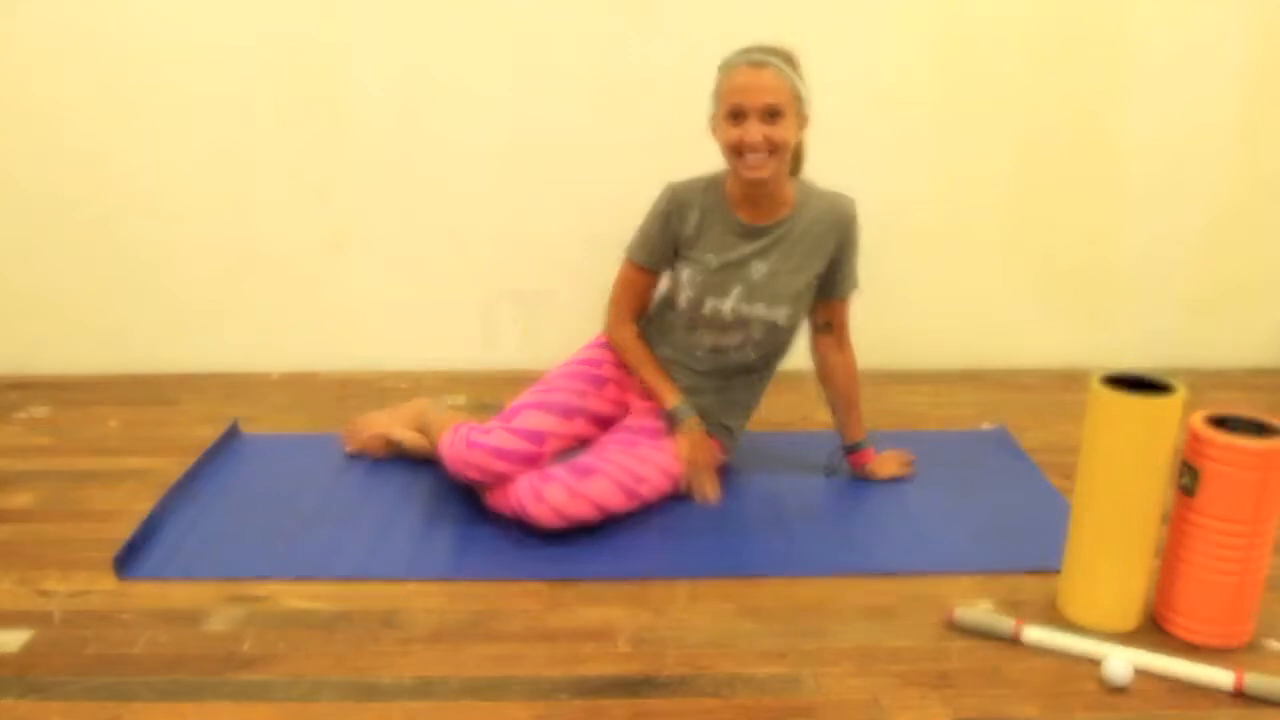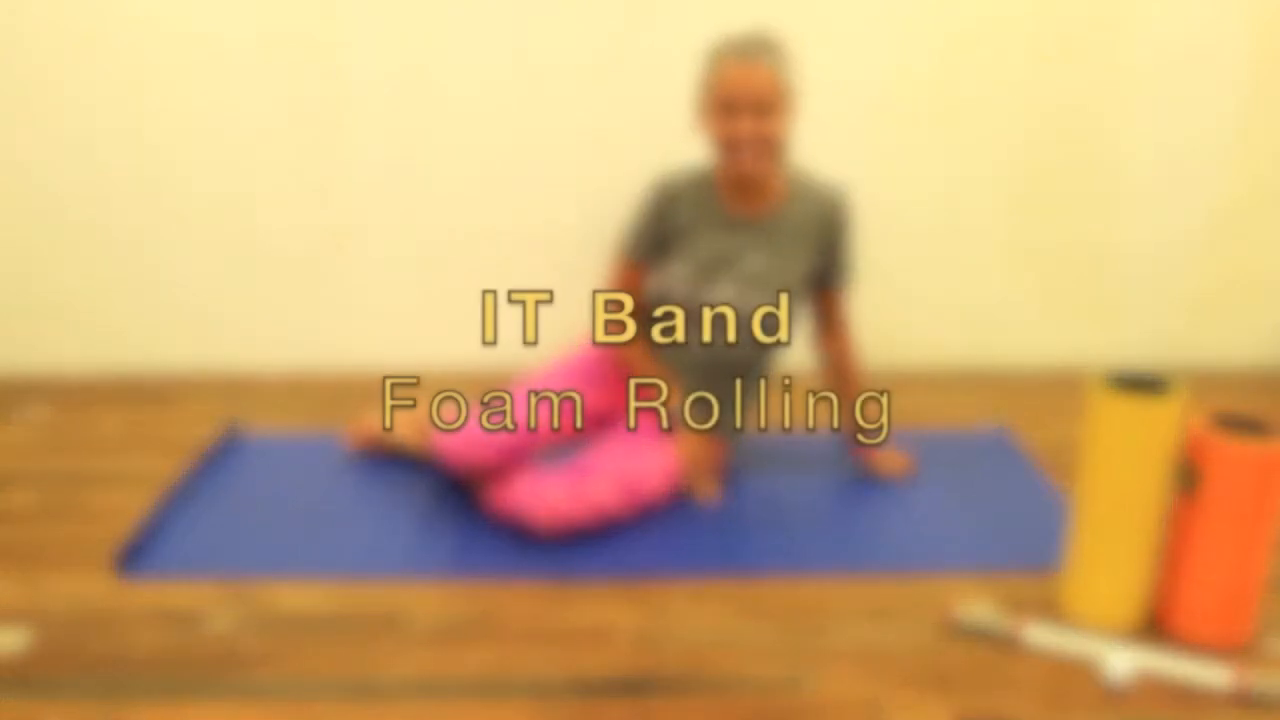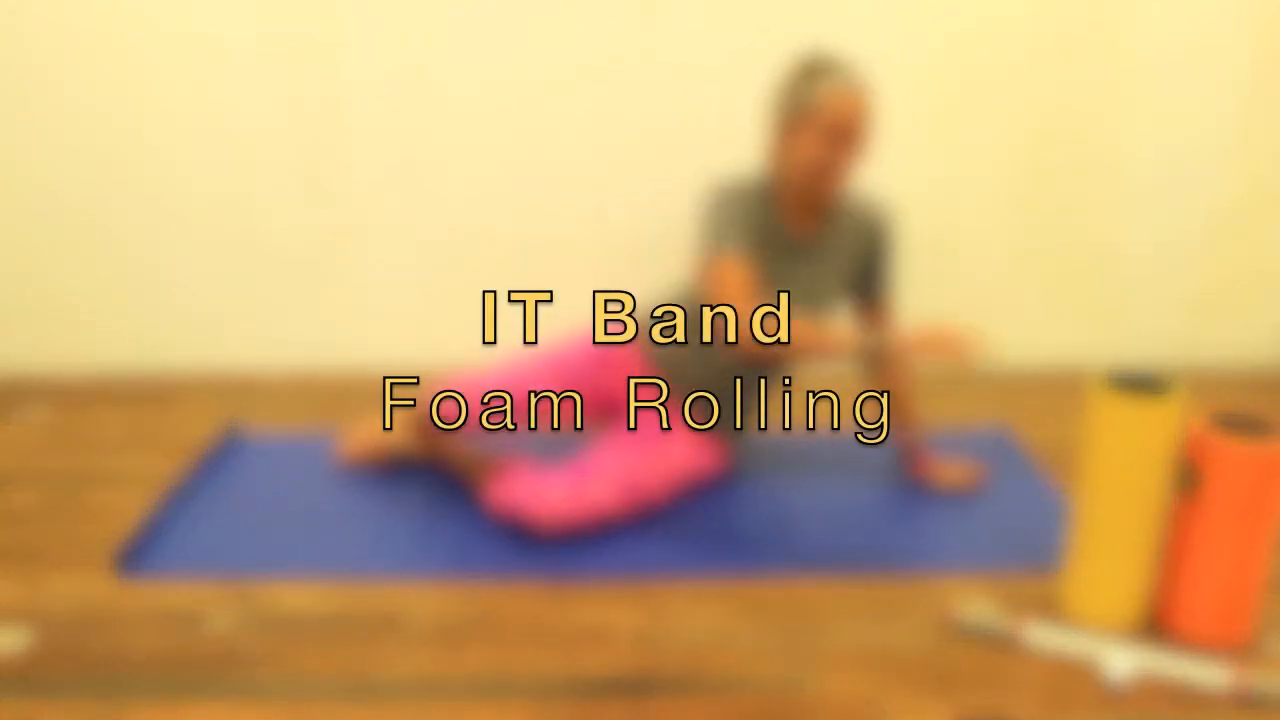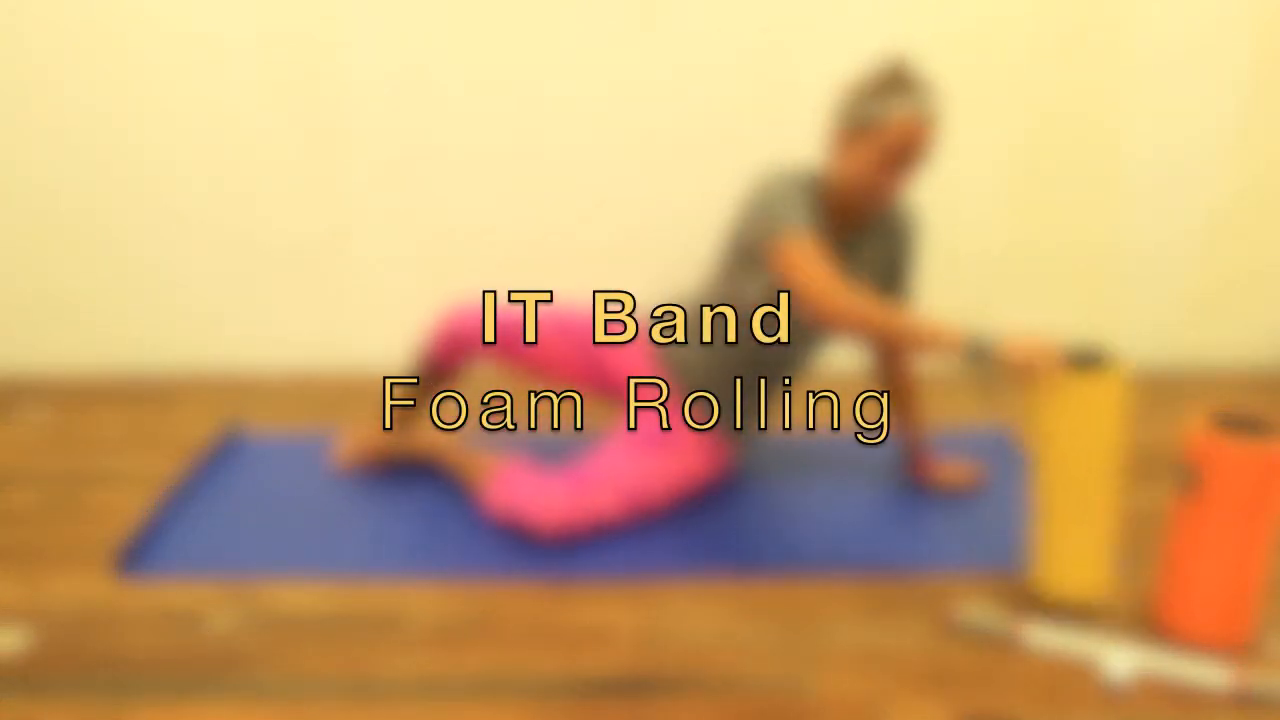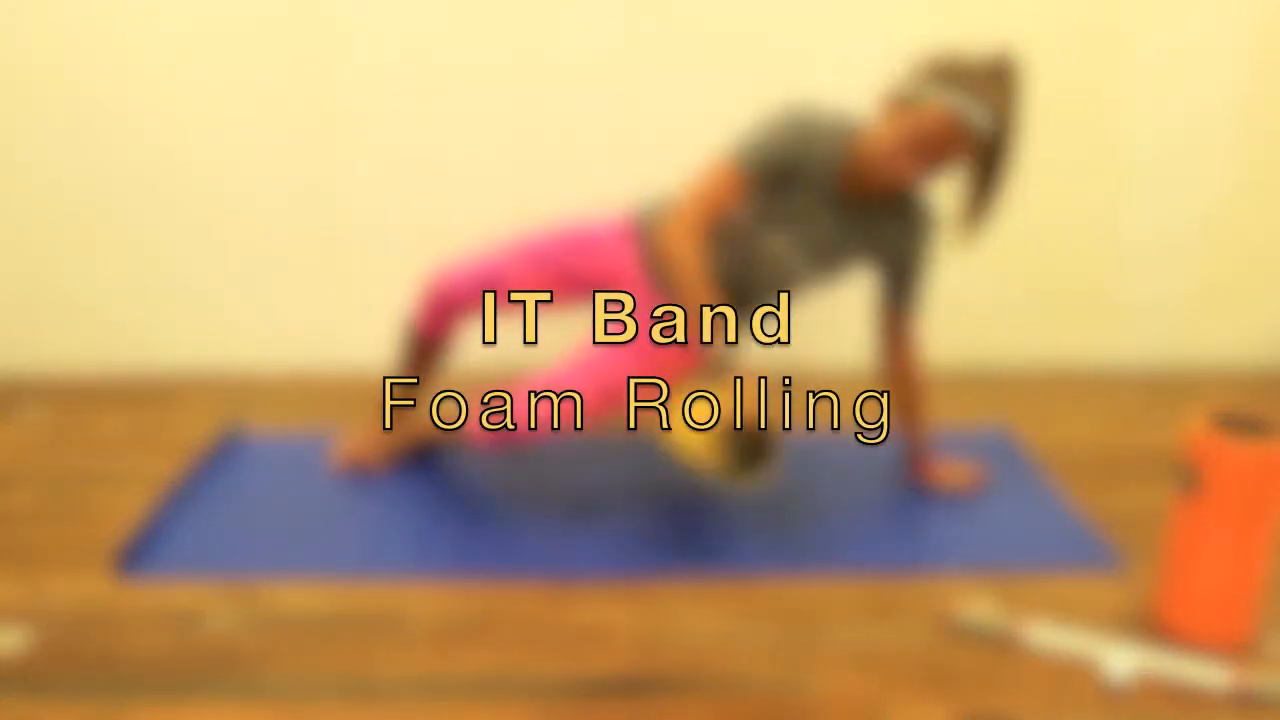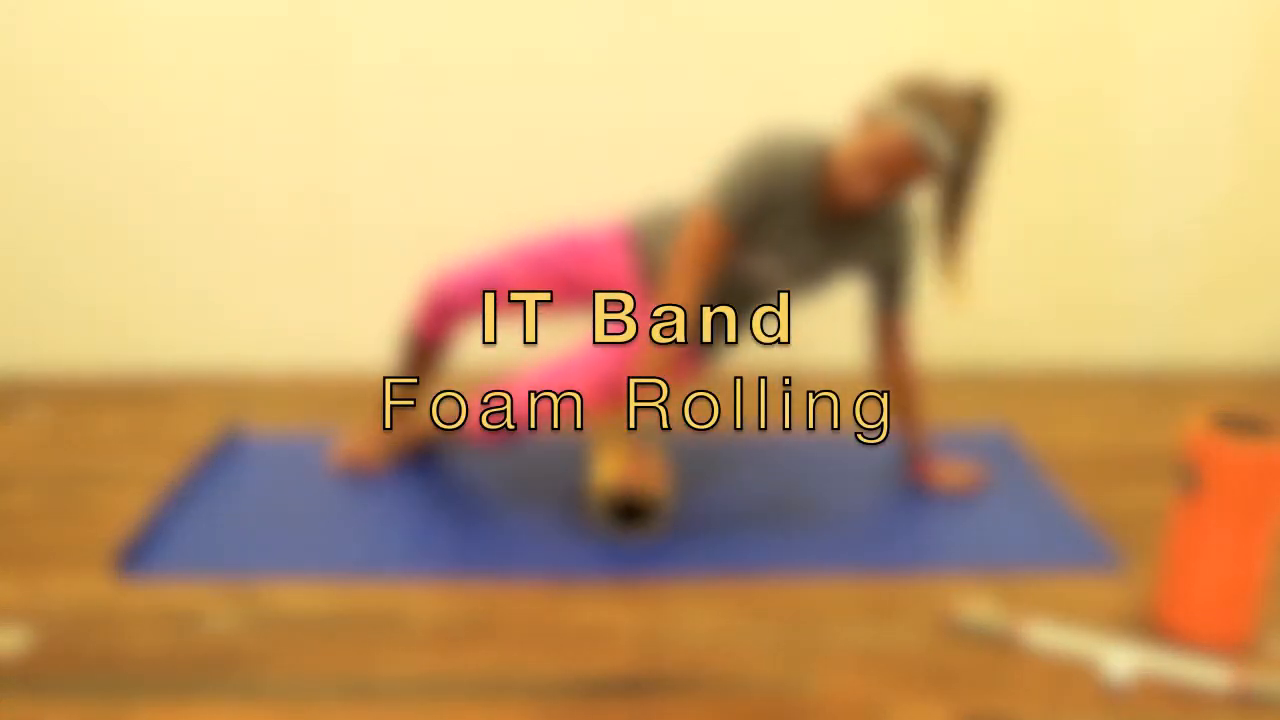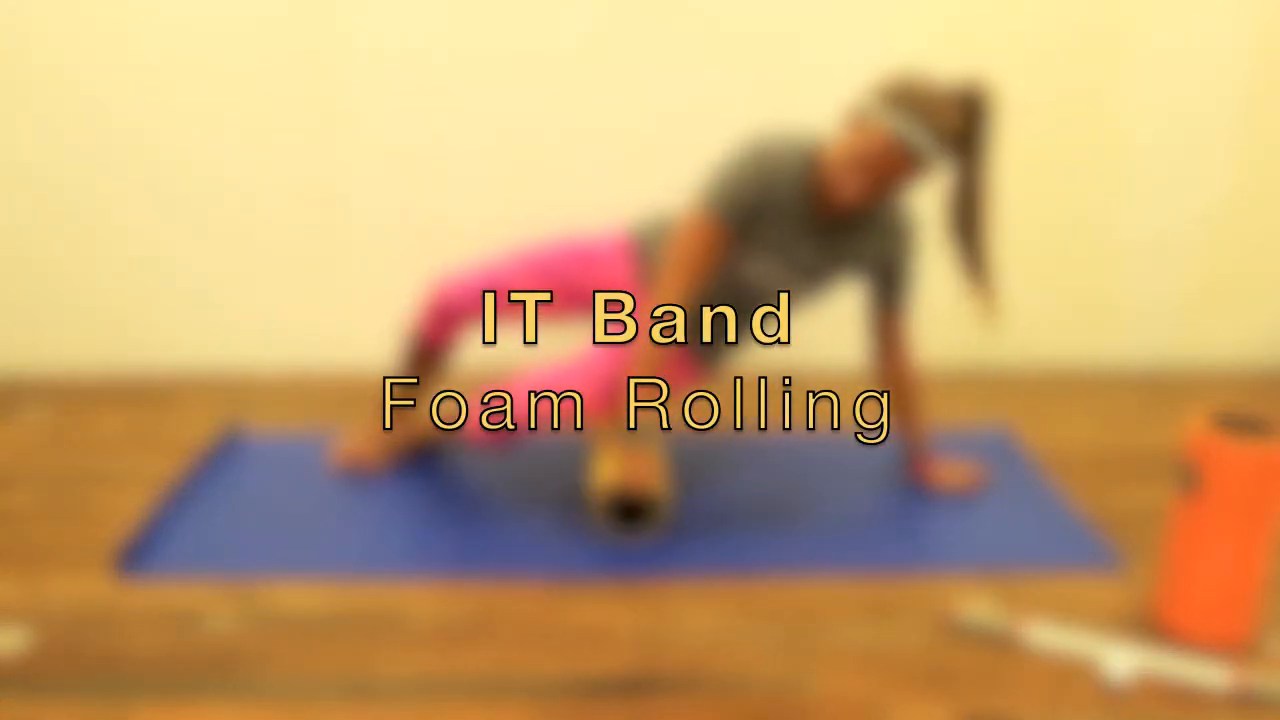
dt=0.5s
person 1, frame 1
left shoulder: (831, 219)
right shoulder: (683, 204)
left elbow: (830, 338)
right elbow: (620, 322)
left wrist: (859, 450)
right wrist: (681, 412)
left hip: (704, 421)
right hip: (628, 370)
left knee: (547, 501)
right knee: (488, 460)
left ankle: (436, 438)
right ankle: (431, 417)
person 1, frame 2
left shoulder: (821, 213)
right shoulder: (673, 199)
left elbow: (833, 331)
left wrist: (865, 444)
right wrist: (680, 412)
left hip: (700, 421)
right hip: (623, 371)
left knee: (547, 508)
right knee: (478, 449)
left ankle: (427, 441)
right ankle: (422, 430)
person 1, frame 3
left shoulder: (864, 230)
right shoulder: (737, 205)
left elbow: (883, 352)
right elbow: (742, 326)
left wrist: (916, 457)
right wrist: (875, 342)
left hip: (698, 430)
right hip: (638, 361)
left knee: (545, 506)
right knee: (462, 401)
left ankle: (441, 452)
right ankle: (418, 431)
person 1, frame 4
left shoulder: (890, 232)
right shoulder: (786, 196)
left elbow: (893, 352)
right elbow: (831, 300)
left wrist: (920, 457)
right wrist: (988, 346)
left hip: (696, 422)
right hip: (644, 347)
left knee: (540, 511)
right knee: (463, 330)
left ankle: (433, 445)
right ankle: (398, 429)
person 1, frame 5
left shoulder: (904, 224)
right shoulder: (803, 134)
left elbow: (899, 346)
right elbow: (682, 226)
left wrist: (920, 458)
left hip: (676, 330)
right hip: (636, 255)
left knee: (517, 414)
right knee: (451, 291)
left ankle: (415, 432)
right ankle: (399, 408)
person 1, frame 6
left shoulder: (883, 234)
right shoulder: (773, 162)
left elbow: (891, 349)
right elbow: (675, 296)
left wrist: (919, 458)
right wrist: (634, 436)
left hip: (683, 338)
right hip: (631, 256)
left knee: (509, 412)
right knee: (448, 296)
left ankle: (411, 434)
right ankle: (395, 412)
person 1, frame 7
left shoulder: (884, 237)
right shoulder: (766, 166)
left elbow: (891, 351)
right elbow: (668, 294)
left wrist: (919, 458)
right wrist: (632, 430)
left hip: (687, 345)
right hip: (633, 264)
left knee: (506, 414)
right knee: (452, 299)
left ankle: (412, 434)
right ankle: (395, 415)
